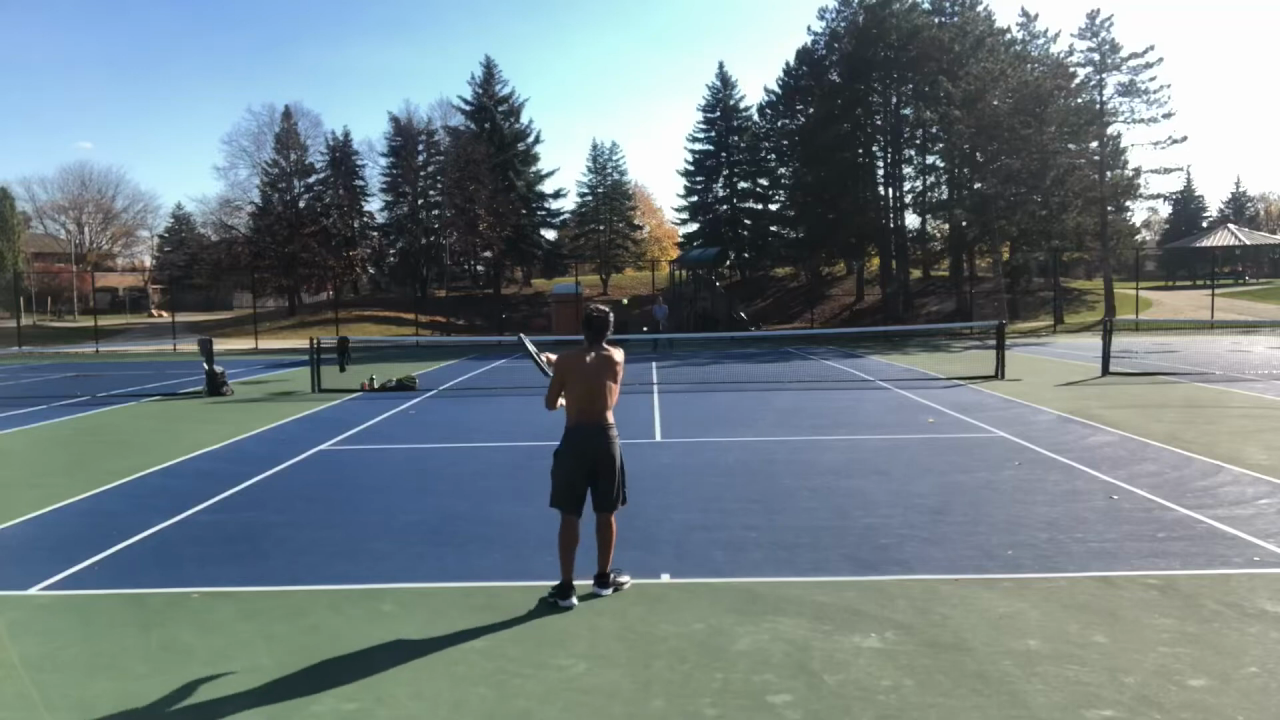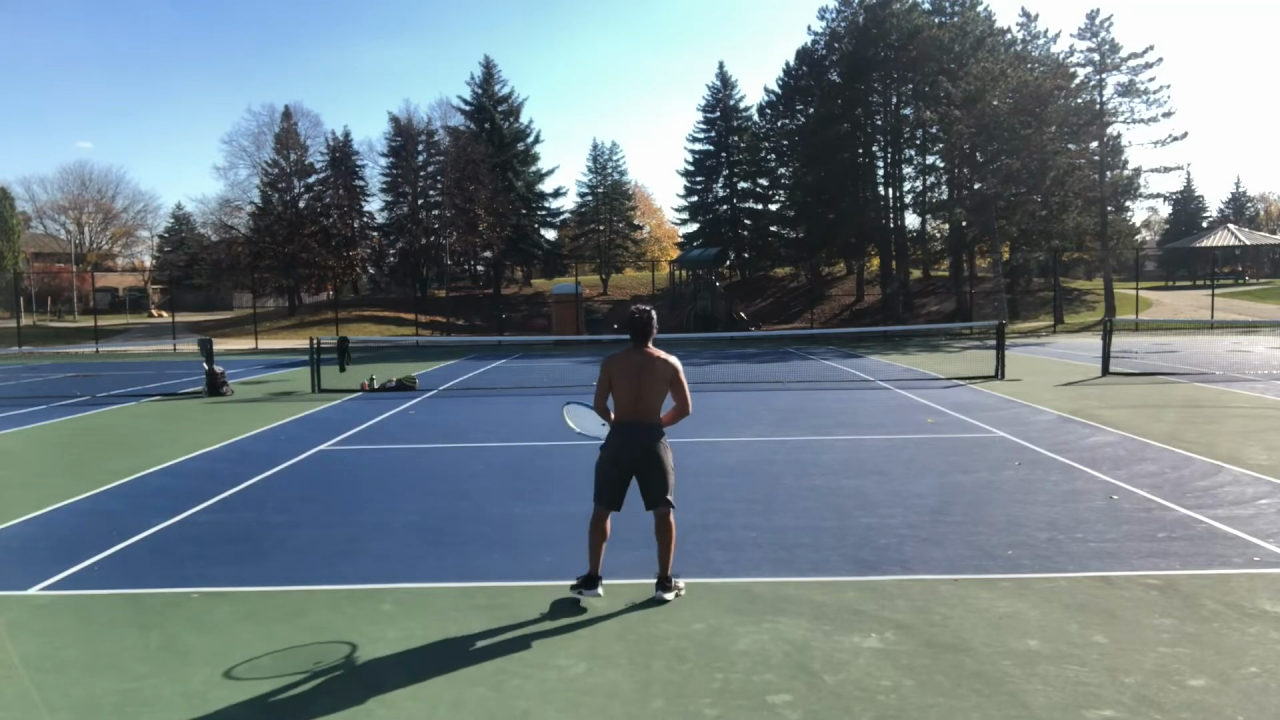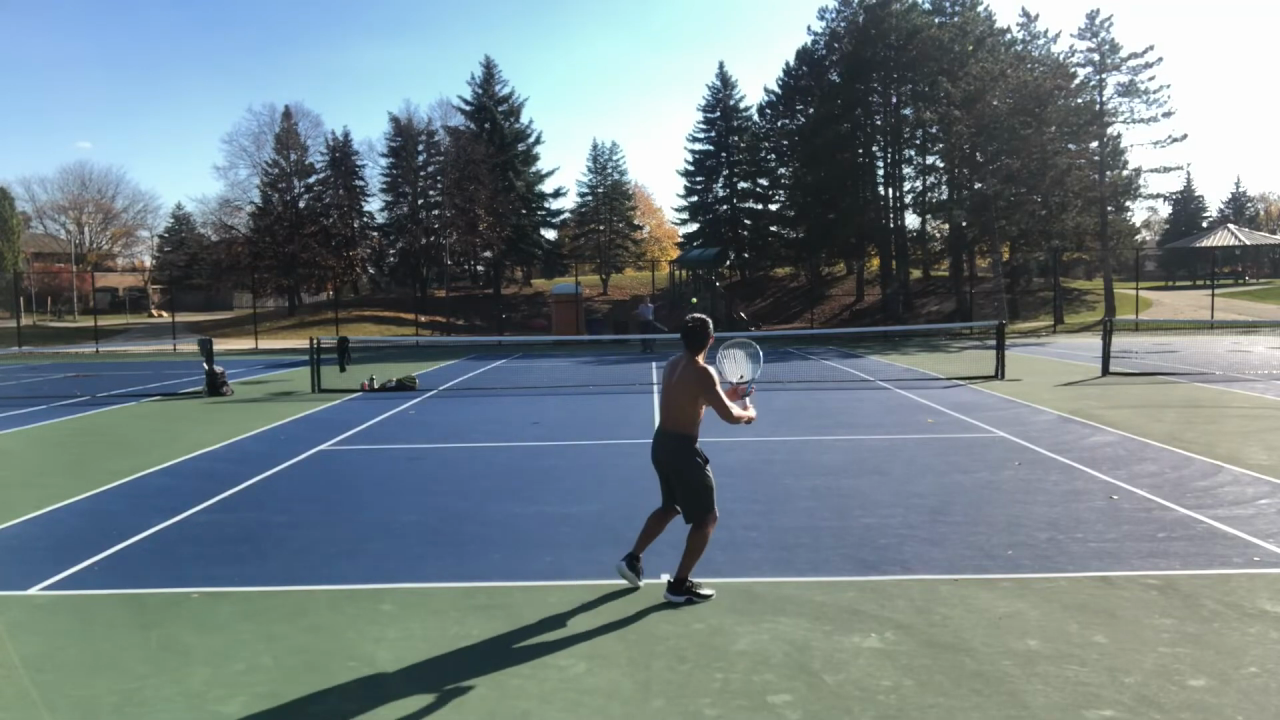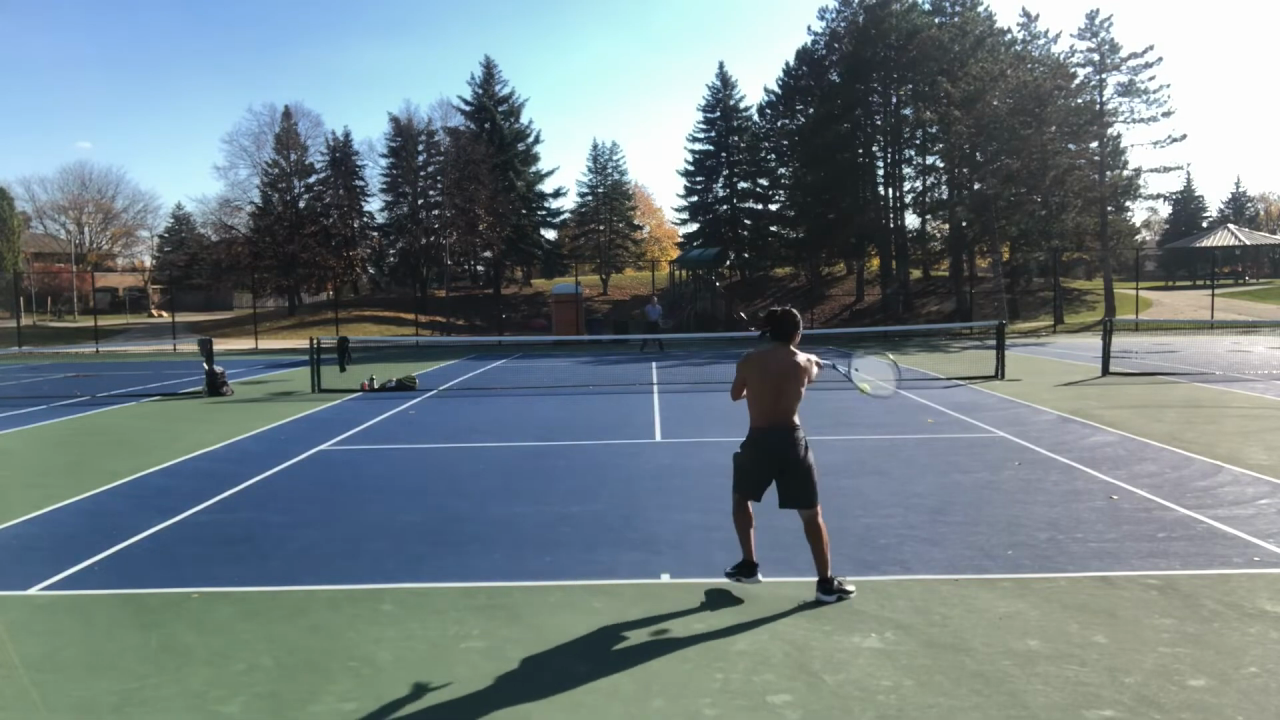
dt=1s
person 1, frame 1
left shoulder: (565, 360)
right shoulder: (617, 357)
left elbow: (550, 403)
left hip: (575, 439)
right hip: (606, 438)
left knee: (569, 517)
right knee: (606, 513)
left ankle: (566, 587)
right ankle: (603, 577)
person 1, frame 2
left shoulder: (612, 362)
right shoulder: (669, 363)
left elbow: (599, 406)
right elbow: (684, 408)
left hip: (619, 439)
right hip: (652, 439)
left knee: (601, 510)
right knee: (663, 511)
left ankle: (592, 578)
right ankle: (665, 581)
person 1, frame 3
left shoulder: (673, 364)
right shoulder: (701, 372)
right elbow: (728, 415)
left wrist: (727, 396)
right wrist: (747, 414)
left hip: (662, 443)
right hip: (683, 449)
left knee: (669, 507)
right knee: (706, 518)
left ankle: (633, 559)
right ankle: (680, 585)
person 1, frame 4
left shoulder: (748, 361)
right shoulder: (804, 363)
left elbow: (735, 395)
left hip: (757, 441)
right hip: (789, 440)
left knee: (741, 498)
right knee: (810, 511)
left ankle: (748, 565)
right ankle: (826, 583)
